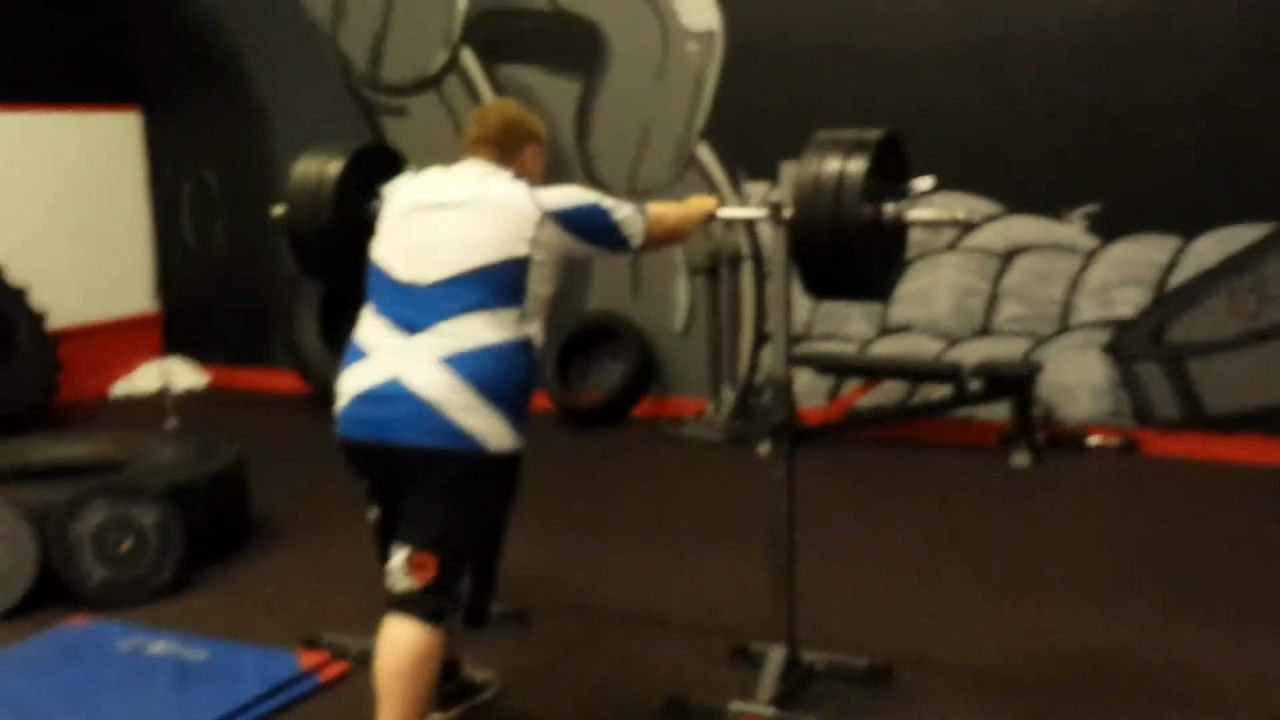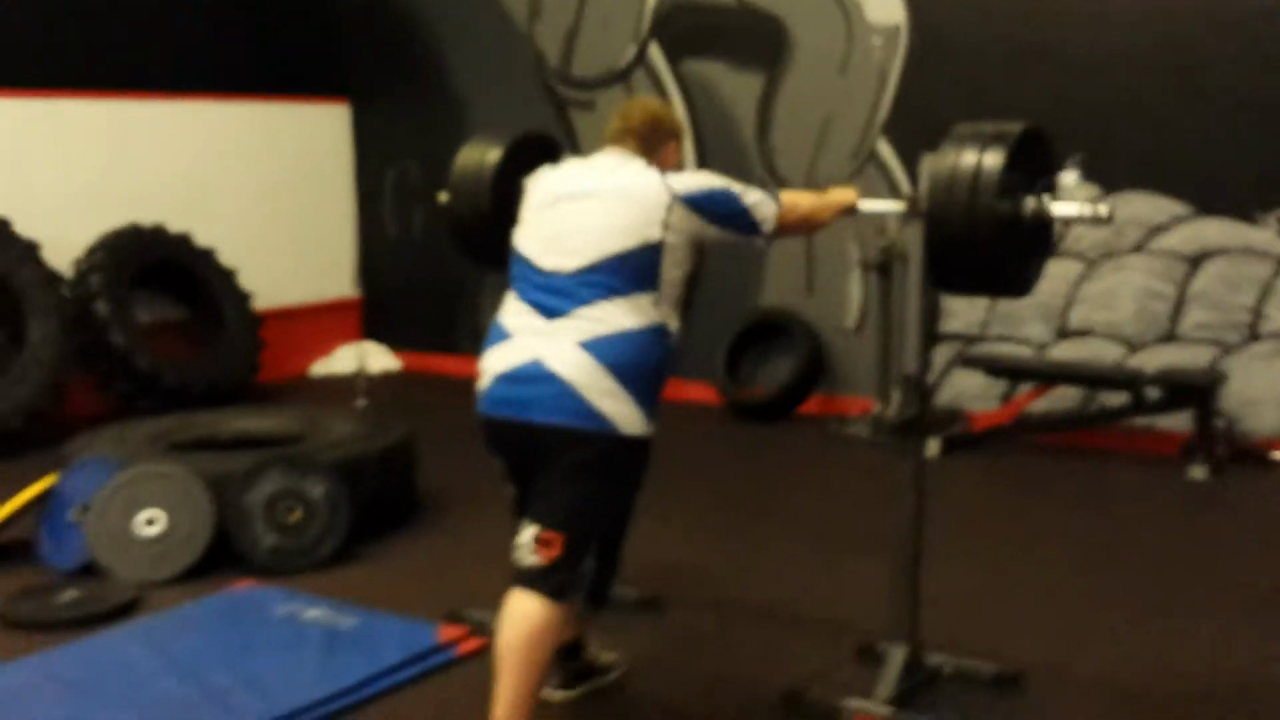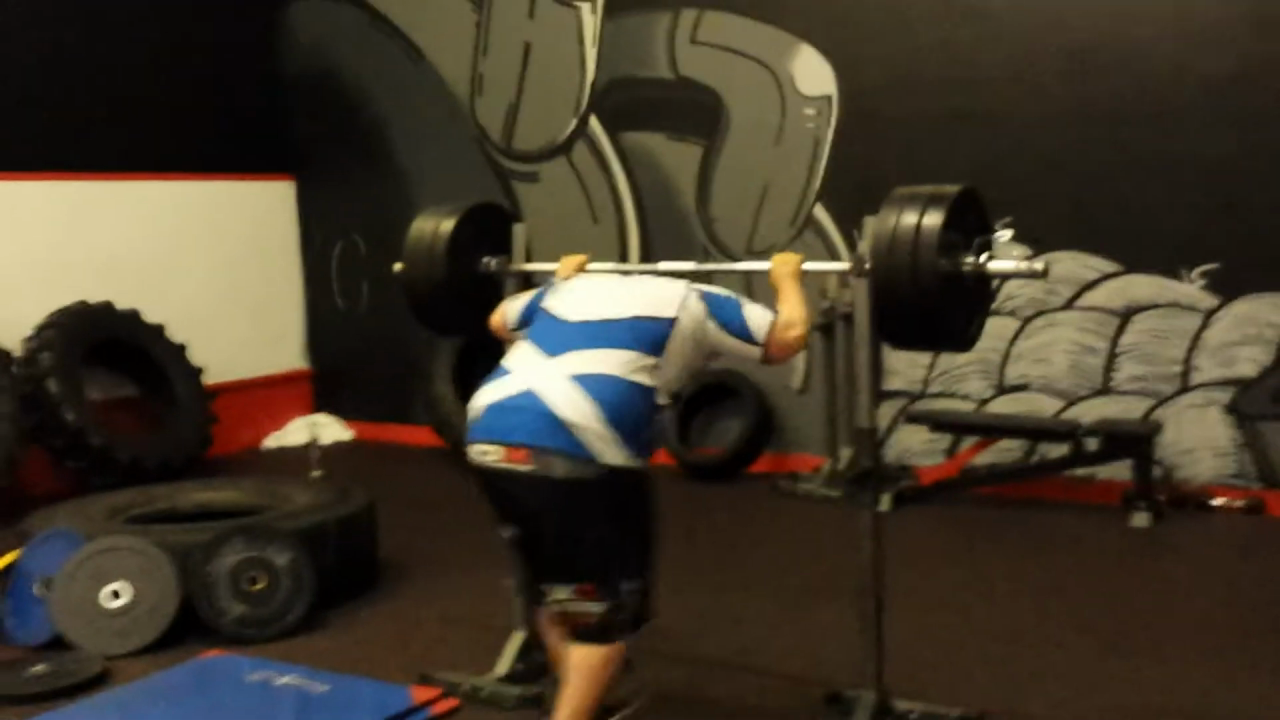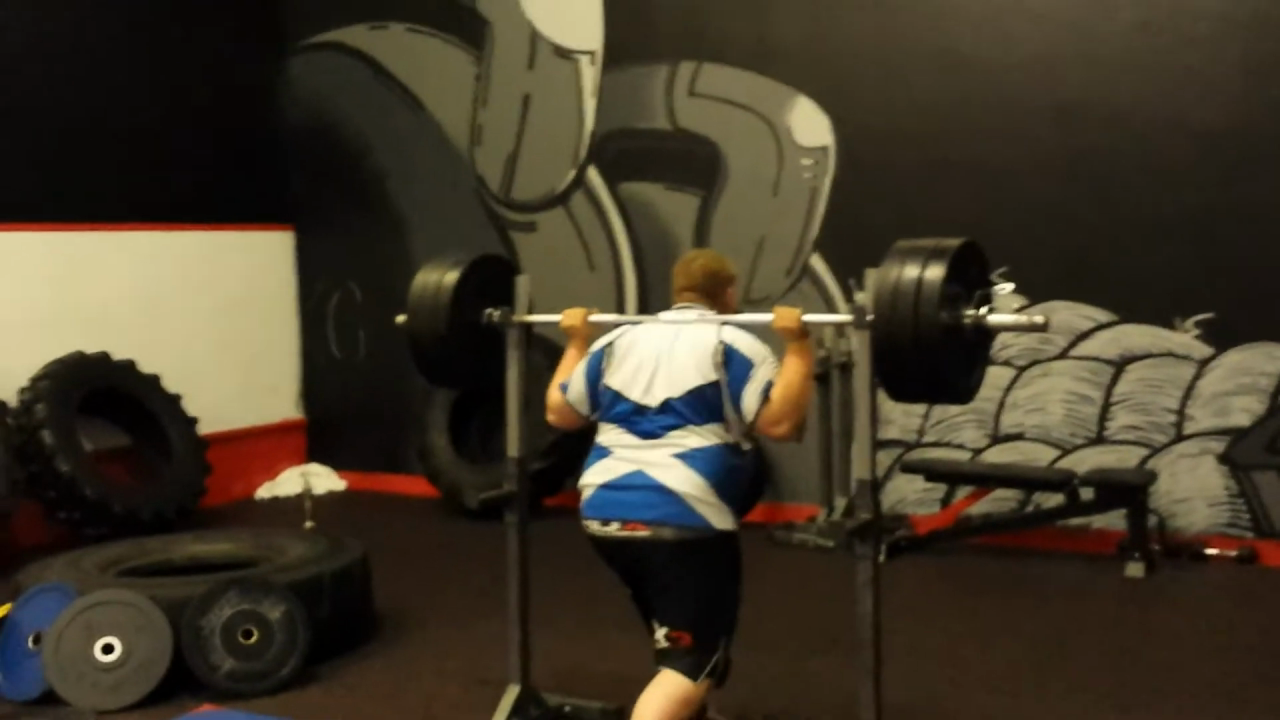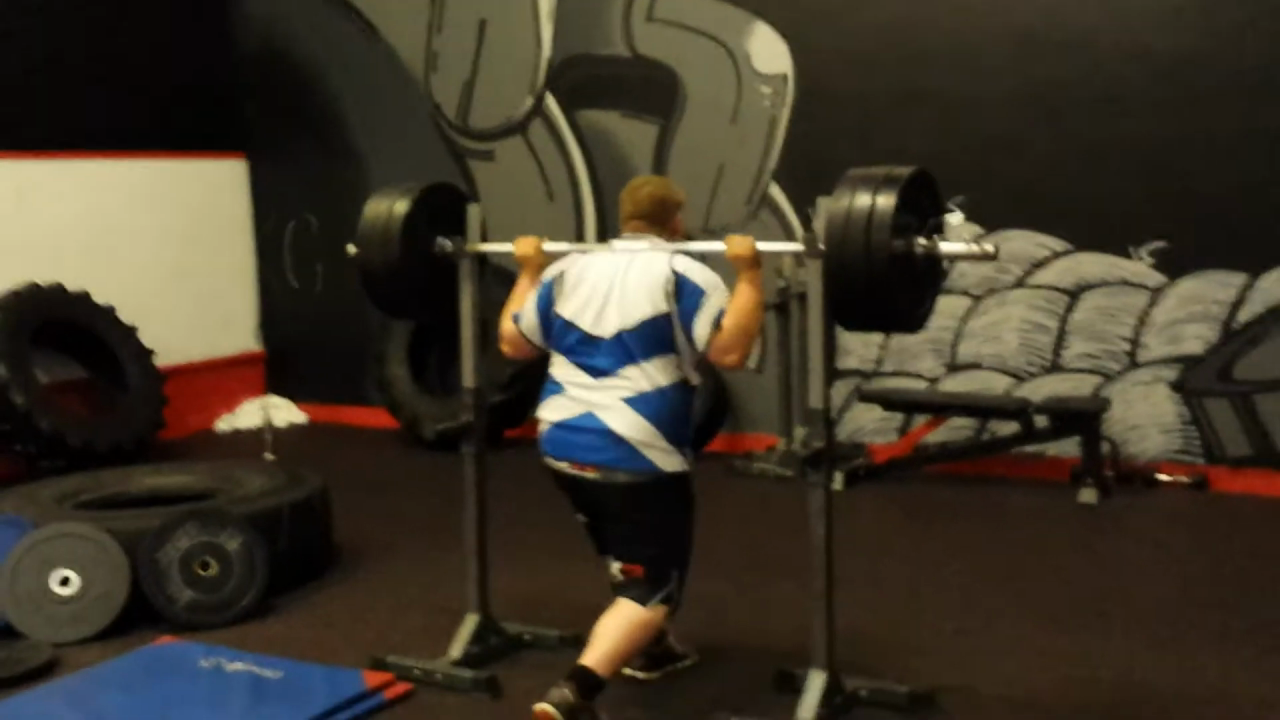
dt=1s
person 1, frame 1
left shoulder: (405, 192)
right shoulder: (542, 208)
right elbow: (653, 226)
right wrist: (699, 208)
left hip: (362, 413)
right hip: (451, 426)
left knee: (423, 567)
right knee: (419, 593)
person 1, frame 2
left shoulder: (546, 182)
right shoulder: (674, 195)
right elbow: (785, 213)
right wrist: (837, 201)
left hip: (504, 393)
right hip: (587, 407)
left knee: (560, 542)
right knee: (546, 567)
left ankle: (569, 658)
person 1, frame 3
left shoulder: (580, 285)
right shoulder: (697, 302)
left elbow: (500, 323)
right elbow: (788, 335)
right wrist: (787, 281)
left hip: (491, 438)
right hip: (577, 452)
left knee: (554, 584)
right knee: (604, 602)
person 1, frame 4
left shoulder: (618, 341)
right shoulder: (731, 344)
left elbow: (558, 413)
right elbow: (780, 421)
left wrist: (576, 343)
right wrist: (796, 344)
left hip: (603, 513)
right hip: (684, 520)
left knee: (678, 631)
right knee: (692, 659)
person 1, frame 5
left shoulder: (567, 270)
right shoulder: (682, 274)
left elbow: (512, 343)
right elbow: (731, 349)
left wrist: (528, 272)
right wrist: (748, 274)
left hip: (564, 447)
right hip: (640, 456)
left knee: (638, 555)
right knee: (647, 589)
left ankle: (648, 647)
